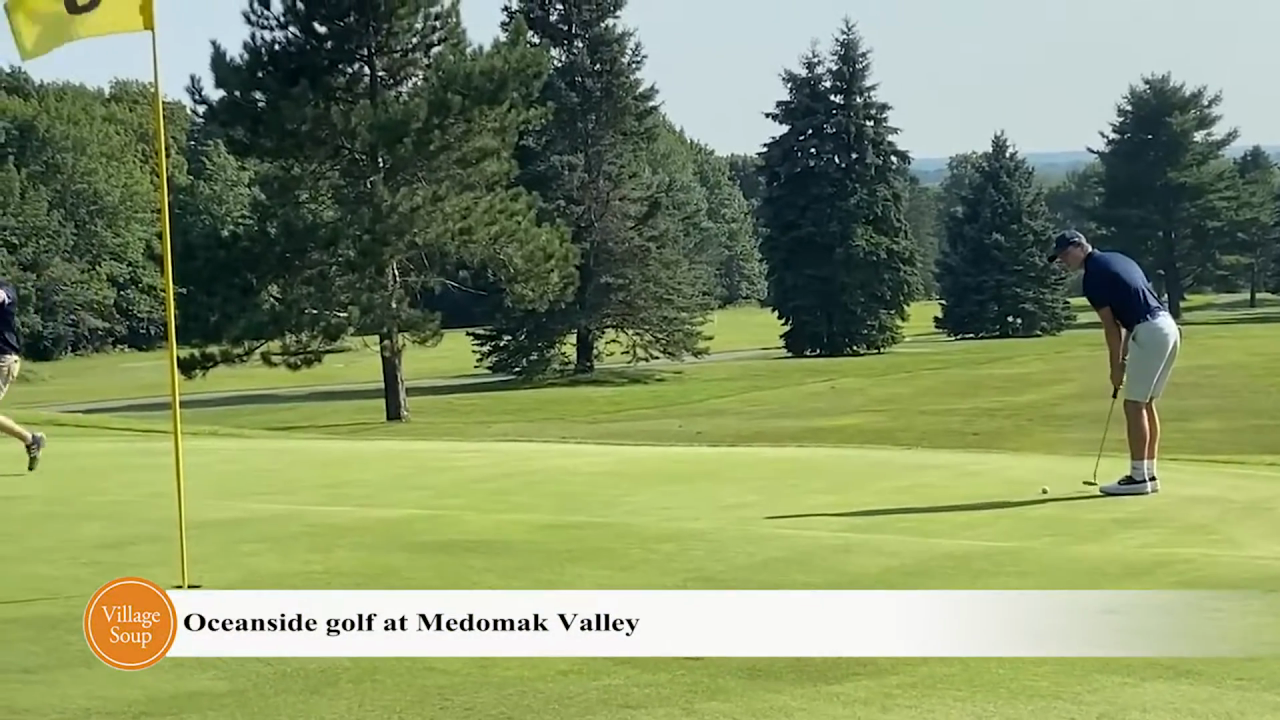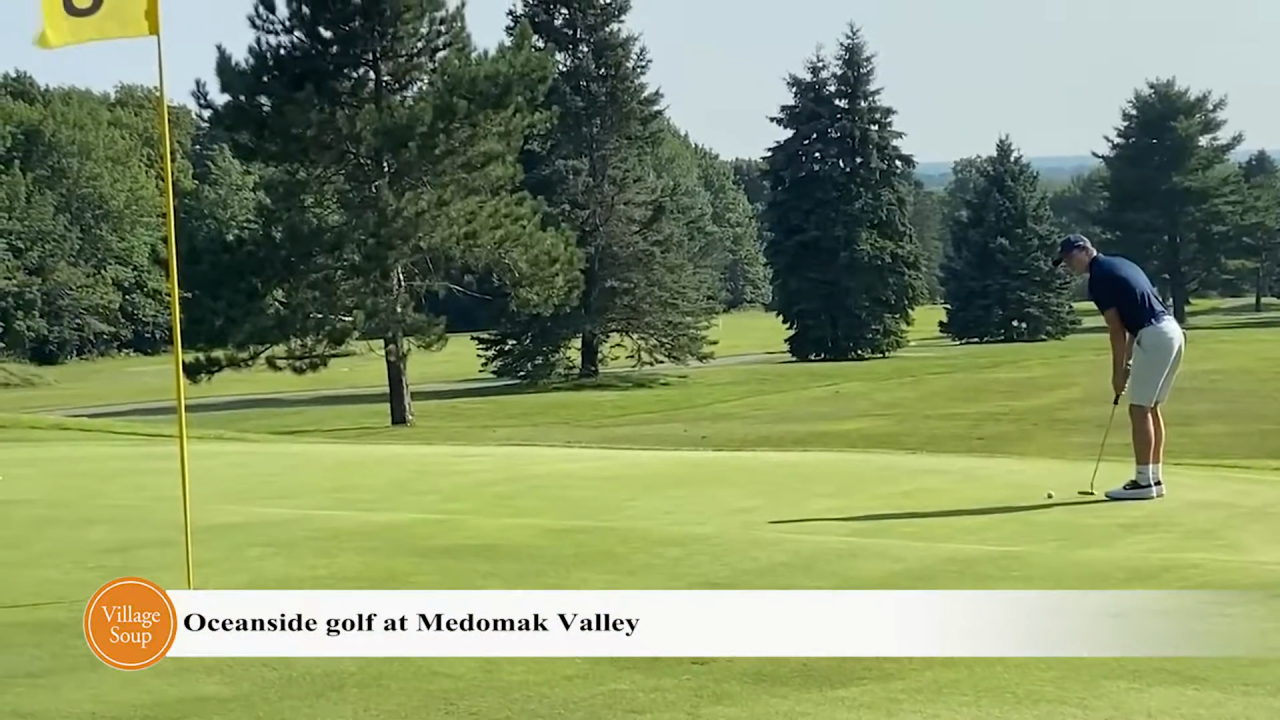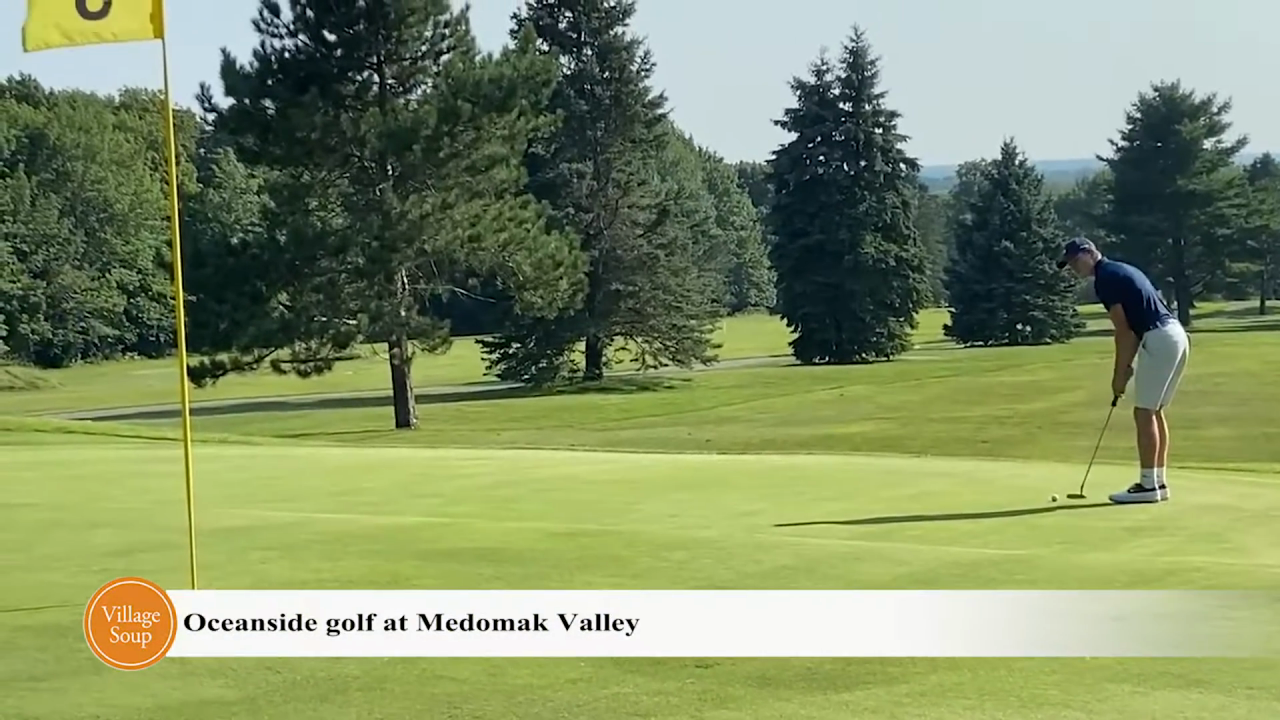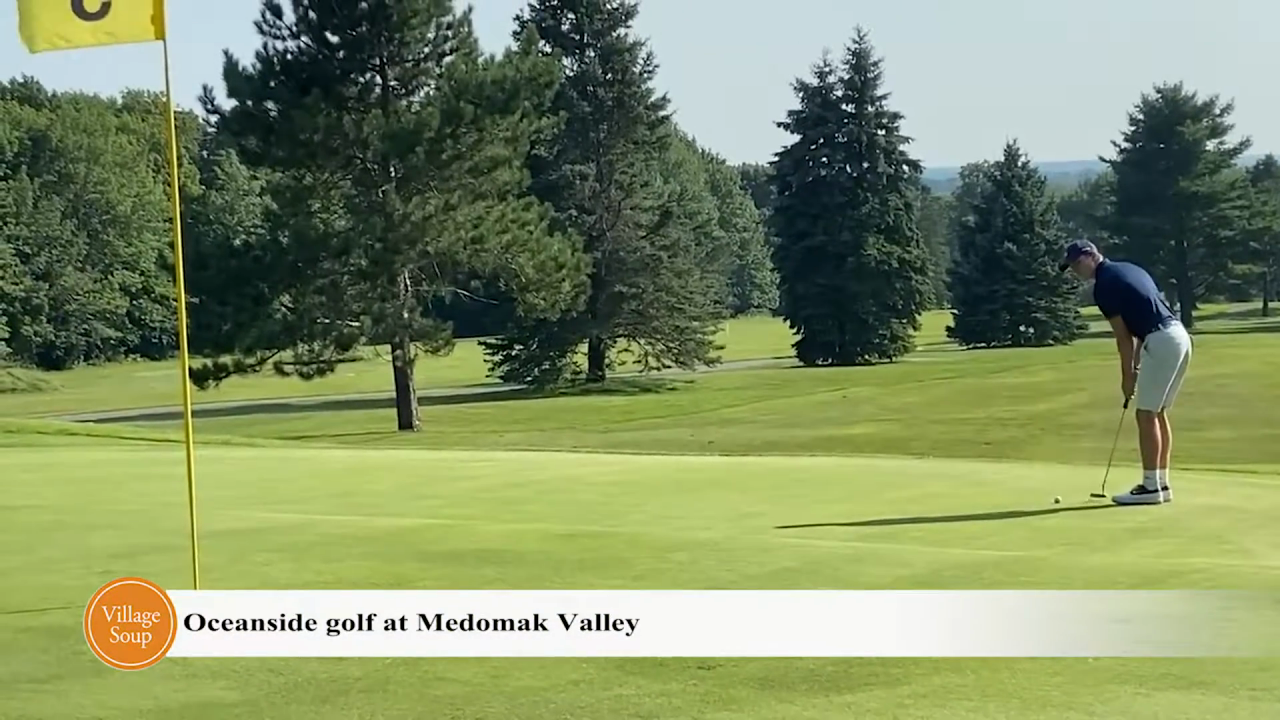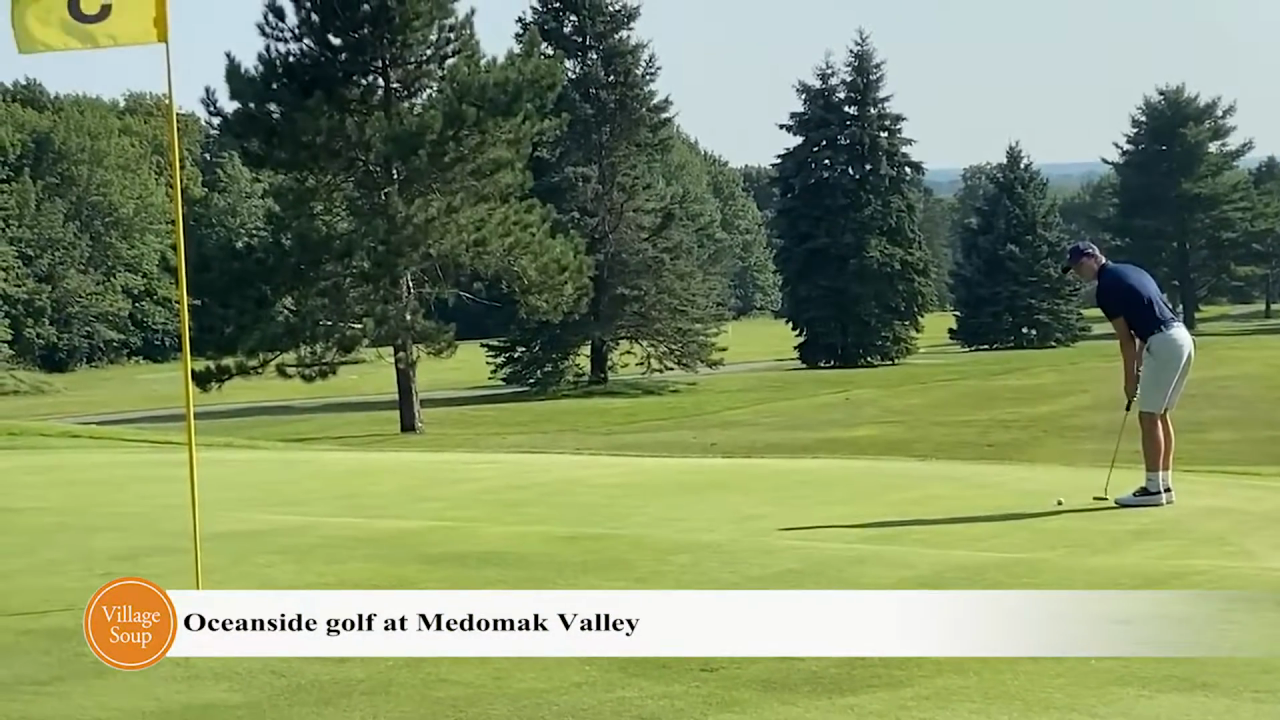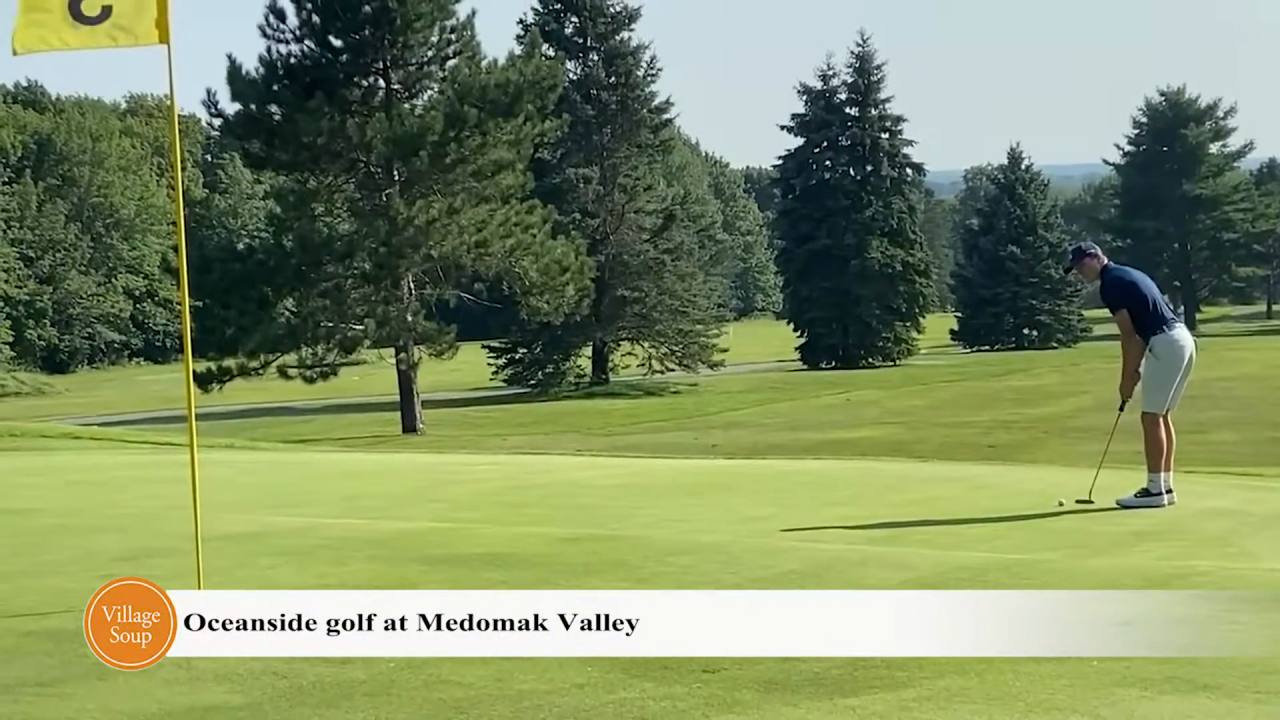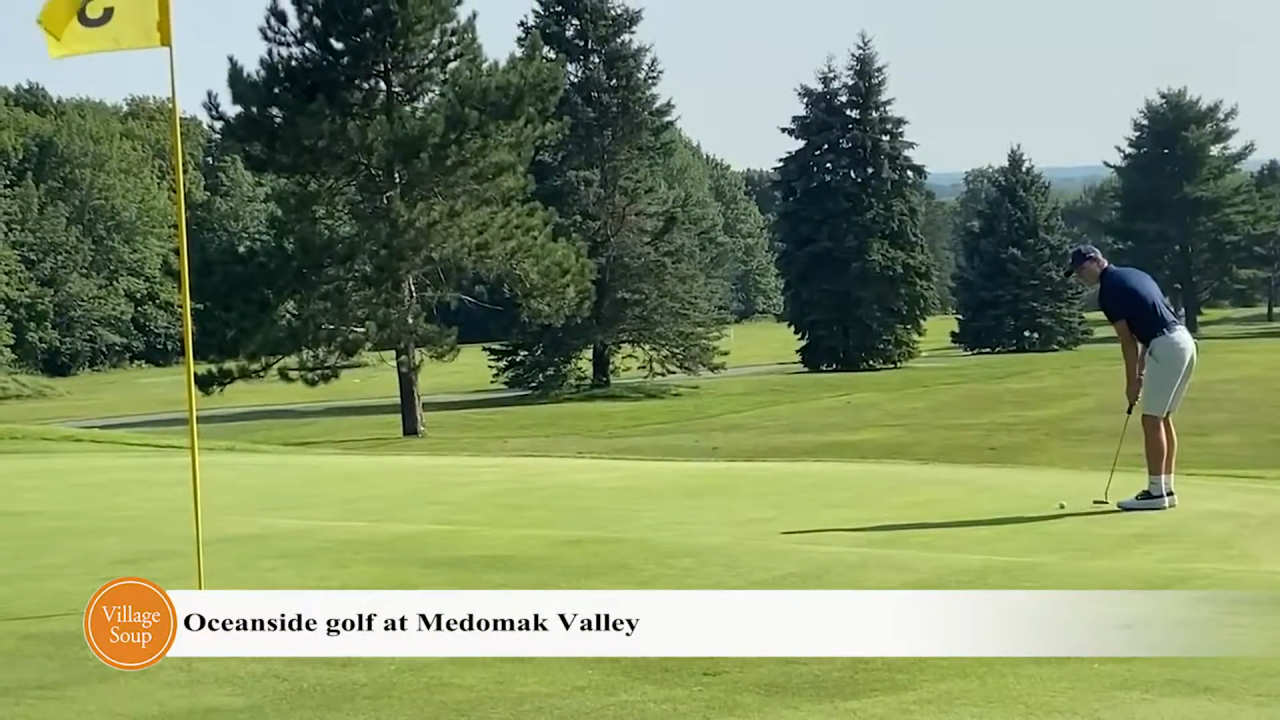
dt=0.3s
person 1, frame 1
left shoulder: (1093, 275)
right shoulder: (1115, 259)
left elbow: (1112, 326)
left wrist: (1116, 366)
right wrist: (1124, 357)
left hip: (1150, 333)
right hip: (1166, 327)
left knee: (1134, 404)
right knee: (1146, 403)
left ankle: (1138, 476)
right ankle: (1149, 474)
person 1, frame 2
left shoulder: (1099, 277)
right shoulder: (1118, 264)
left elbow: (1117, 330)
left wrist: (1118, 371)
right wrist: (1127, 363)
left hip: (1155, 337)
right hip: (1170, 332)
left knee: (1139, 409)
right knee: (1151, 408)
left ankle: (1143, 482)
right ankle: (1154, 478)
person 1, frame 3
left shoulder: (1105, 279)
right shoulder: (1119, 271)
left elbow: (1123, 330)
left wrist: (1119, 373)
right wrist: (1127, 366)
left hip: (1160, 340)
right hip: (1175, 336)
left knee: (1144, 413)
right knee: (1154, 411)
left ankle: (1148, 485)
right ankle: (1158, 482)
person 1, frame 4
left shoulder: (1103, 285)
right shoulder: (1126, 268)
left elbow: (1124, 336)
left wrist: (1127, 376)
right wrist: (1137, 364)
left hip: (1161, 342)
right hip: (1178, 336)
left knee: (1146, 414)
right knee: (1157, 413)
left ankle: (1151, 486)
right ankle: (1161, 483)
person 1, frame 5
left shoulder: (1107, 286)
right shoulder: (1129, 271)
left elbow: (1126, 338)
left wrist: (1130, 378)
right wrist: (1139, 366)
left hip: (1164, 344)
right hip: (1180, 338)
left knee: (1149, 417)
right knee: (1160, 415)
left ankle: (1153, 489)
right ankle: (1164, 485)
person 1, frame 6
left shoulder: (1110, 283)
right shoulder: (1127, 274)
left elbow: (1129, 334)
left wrist: (1126, 378)
right wrist: (1136, 370)
left hip: (1167, 344)
right hip: (1182, 339)
left knee: (1151, 417)
right knee: (1161, 415)
left ankle: (1155, 490)
right ankle: (1165, 486)
person 1, frame 7
left shoulder: (1109, 289)
right shoulder: (1131, 274)
left elbow: (1128, 341)
left wrist: (1131, 382)
right wrist: (1141, 371)
left hip: (1166, 347)
right hip: (1182, 341)
left knee: (1152, 419)
right knee: (1162, 418)
left ankle: (1156, 492)
right ankle: (1166, 489)
